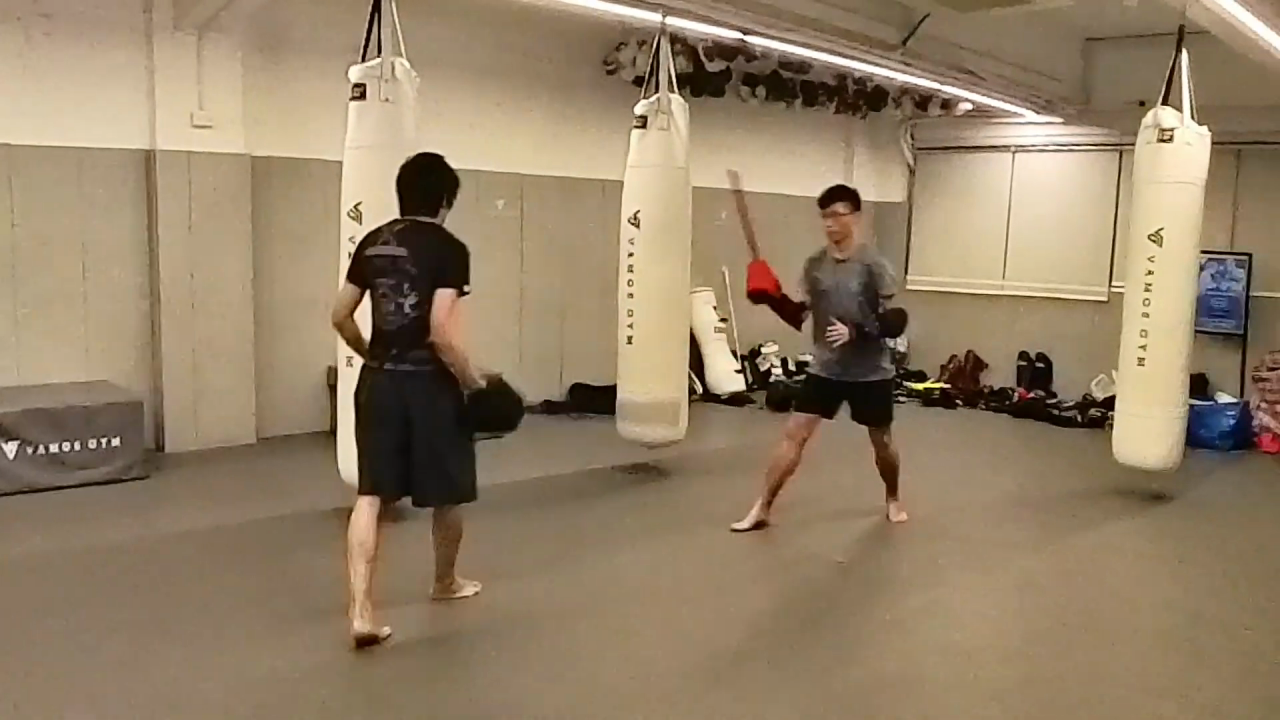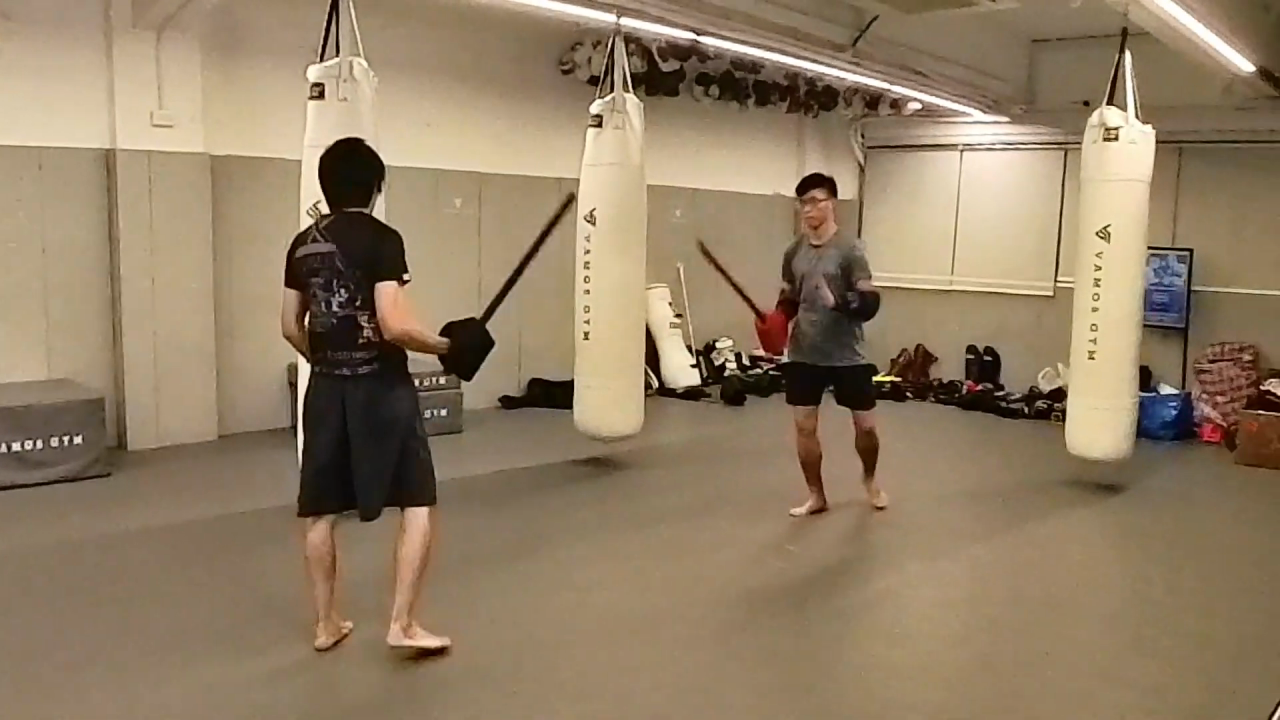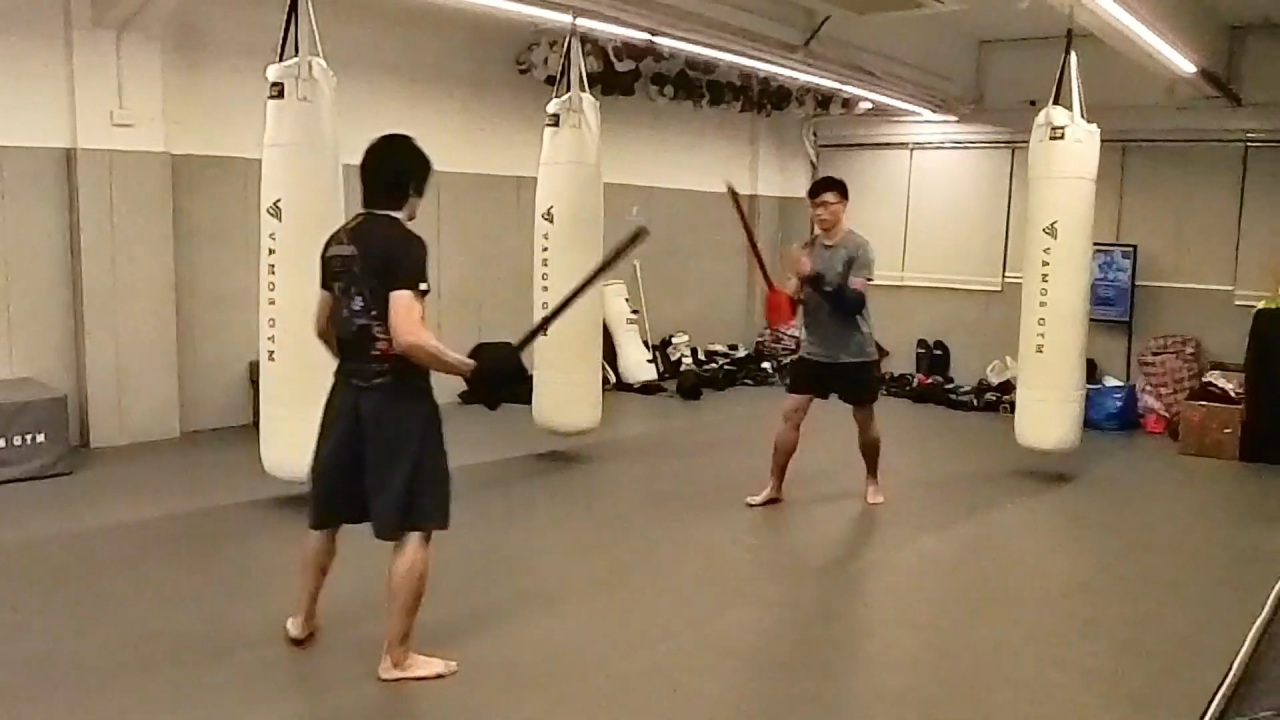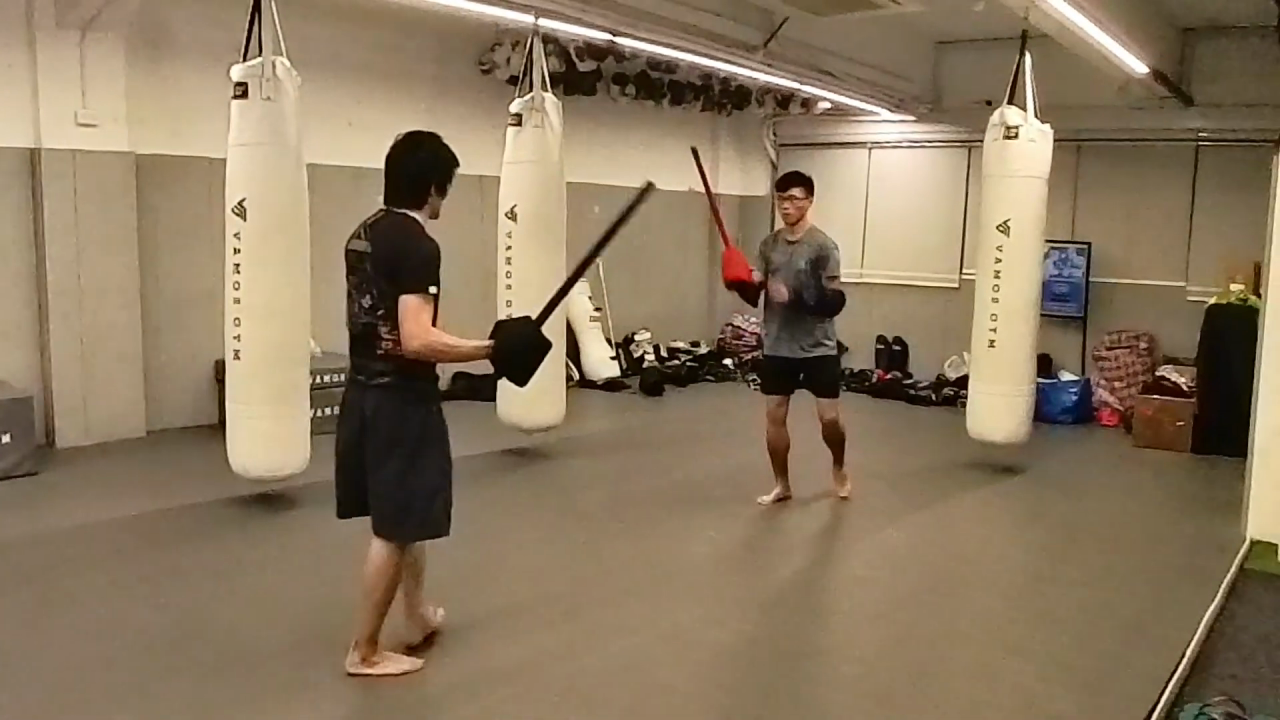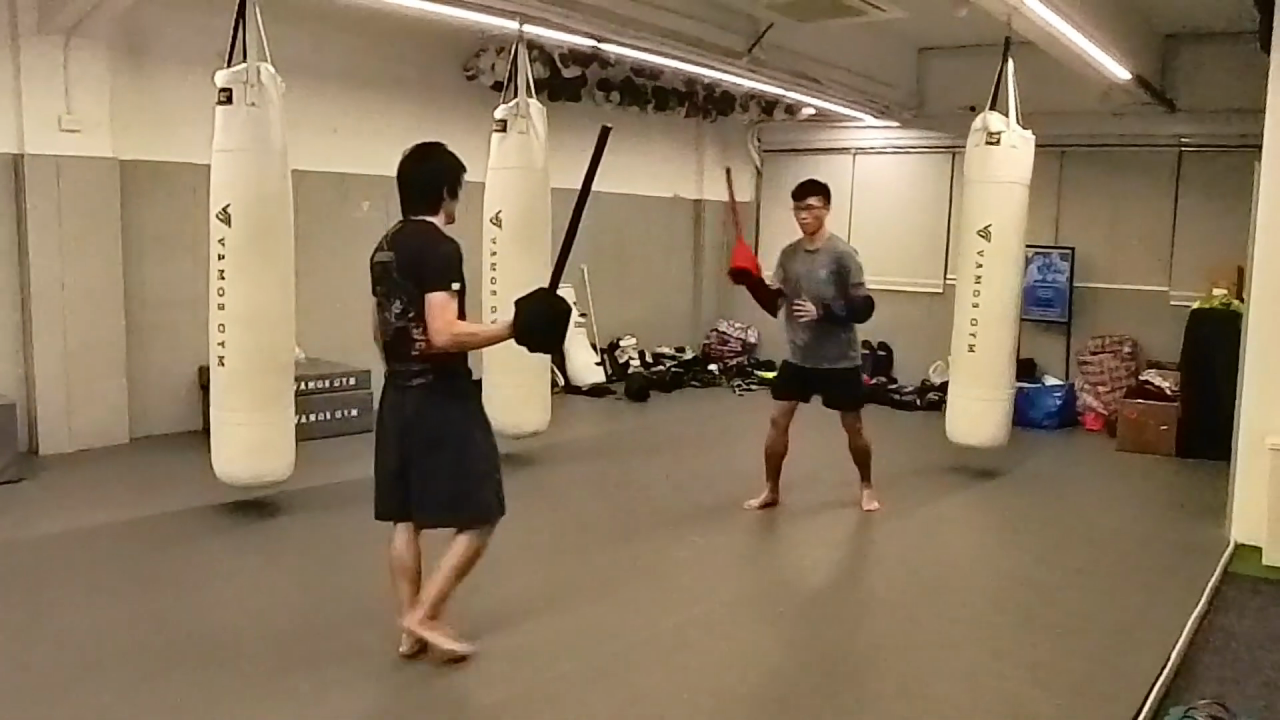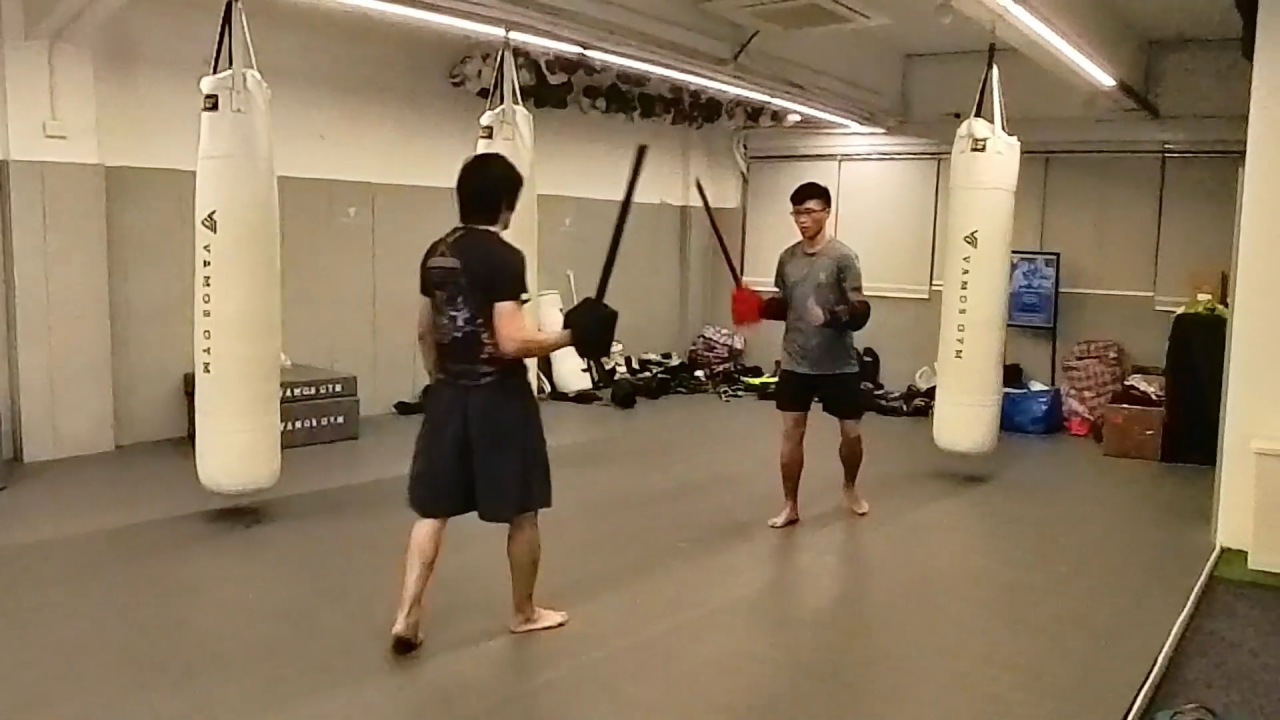
dt=0.5s
person 1, frame 1
left shoulder: (372, 244)
right shoulder: (449, 249)
left elbow: (341, 317)
right elbow: (443, 331)
right wrist: (476, 384)
left hip: (378, 383)
right hip: (430, 384)
left knee: (371, 494)
right knee: (446, 494)
left ankle: (361, 611)
right ankle: (445, 583)
person 1, frame 2
left shoulder: (304, 244)
right shoulder: (380, 239)
left elbow: (290, 325)
right elbow: (394, 327)
right wrist: (445, 344)
left hip: (327, 387)
right hip: (380, 385)
left knee: (321, 509)
right knee: (417, 503)
left ankle: (327, 622)
right ankle: (403, 623)
person 1, frame 3
left shoulder: (339, 241)
right shoulder: (405, 244)
left elbow: (325, 326)
right elbow: (408, 338)
right wrist: (467, 367)
left hip: (349, 394)
right hip: (399, 400)
left knee: (329, 513)
right knee: (415, 528)
left ankle: (303, 617)
right ankle: (396, 655)
person 1, frame 4
left shoulder: (362, 236)
right shoulder: (418, 246)
right elbow: (414, 339)
right wrist: (489, 348)
left hip: (363, 392)
right hip: (403, 397)
left knee: (399, 517)
right knee: (397, 525)
left ankle: (417, 616)
right ankle: (363, 651)
person 1, frame 5
left shoulder: (385, 247)
right shoulder: (441, 248)
right elbow: (444, 334)
right wrist: (513, 328)
left hip: (398, 396)
right hip: (442, 398)
left knee: (407, 515)
right knee: (478, 515)
left ankle: (411, 628)
right ankle: (426, 614)
person 1, frame 6
left shoulder: (436, 254)
right shoulder: (503, 257)
left elbow: (425, 334)
right elbow: (513, 343)
right wrist: (572, 335)
left hip: (448, 395)
right hip: (499, 397)
left knee: (431, 509)
right knee: (521, 510)
left ankle: (407, 614)
right ankle: (523, 613)
person 2, frame 1
left shoulder: (874, 264)
right shoulder: (815, 264)
right elbow: (801, 312)
left wrist: (856, 332)
left hip: (870, 372)
right hip: (825, 369)
left knee: (881, 441)
right knee: (794, 435)
left ankle: (893, 499)
right ankle: (761, 509)
person 2, frame 2
left shoulder: (850, 248)
right shoulder: (793, 252)
left elbow: (869, 299)
left wrist: (838, 301)
left hip: (848, 355)
right hip: (804, 354)
left knee: (865, 425)
right knee: (804, 426)
left ankle: (870, 479)
right ankle: (816, 496)
person 2, frame 3
left shoulder: (858, 249)
right shoulder: (807, 249)
left elbow: (854, 303)
right elbow: (794, 293)
left wrist: (814, 276)
left hip: (855, 354)
right hip: (814, 351)
left knee: (865, 421)
right knee: (791, 415)
left ankle: (872, 481)
right ankle: (774, 487)
person 2, frame 4
left shoulder: (823, 245)
right shoulder: (768, 244)
left elbow: (834, 302)
right elbow: (754, 293)
left wrist: (794, 297)
left hip: (817, 347)
right hip: (776, 346)
left knee: (829, 417)
right knee: (775, 415)
left ankle: (839, 469)
right ankle: (781, 484)
person 2, frame 5
left shoulder: (843, 254)
right shoulder: (789, 254)
left elbow: (863, 308)
right elbow: (774, 303)
left wrist: (823, 312)
right wrist: (751, 282)
left hip: (839, 360)
right hip: (798, 358)
left knee: (853, 427)
right knee: (778, 422)
left ankle: (866, 487)
right ankle: (771, 490)
person 2, frame 6
left shoulder: (843, 257)
right shoulder: (787, 257)
left elbow: (861, 313)
left wrist: (830, 317)
right wrist: (761, 307)
left hip: (838, 365)
right hip: (795, 363)
left knee: (851, 433)
right knee: (791, 433)
left ankle: (850, 488)
right ankle: (790, 506)
